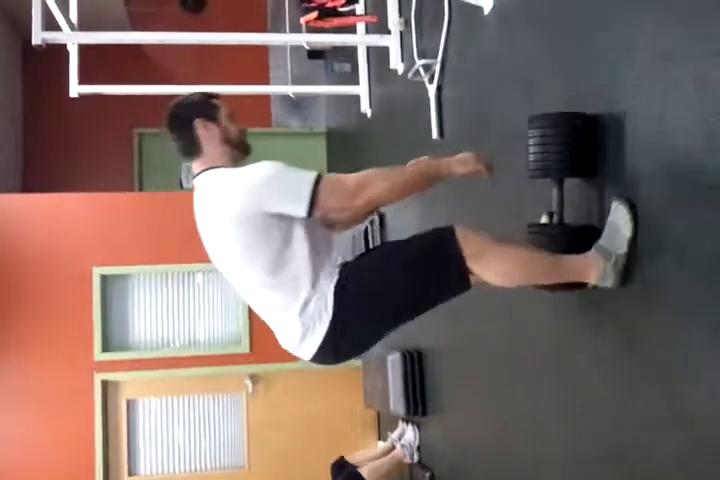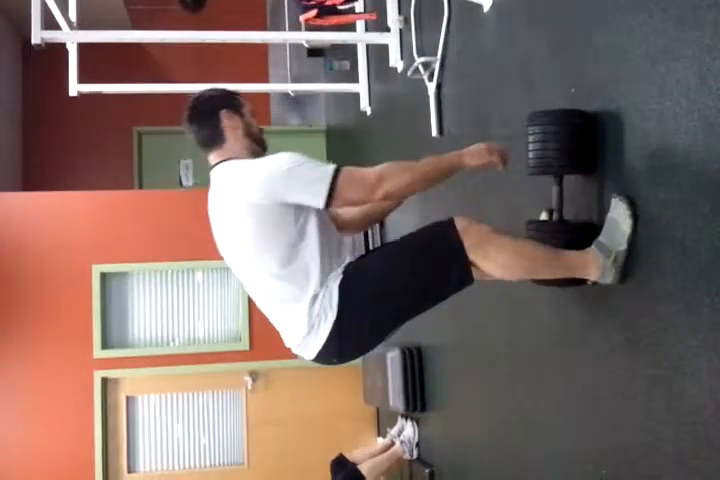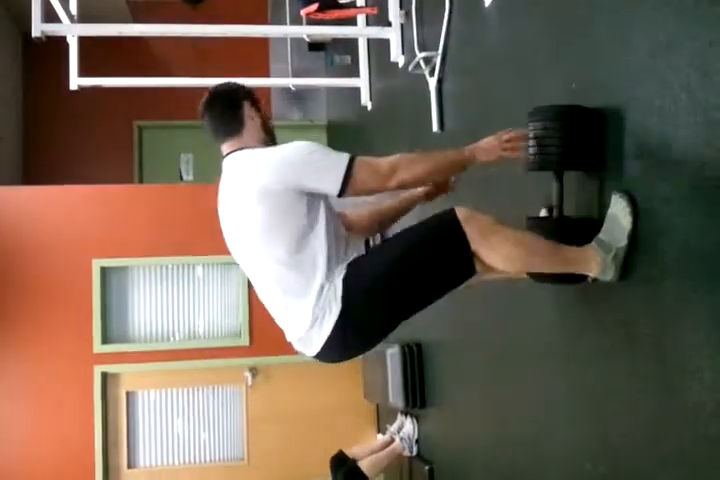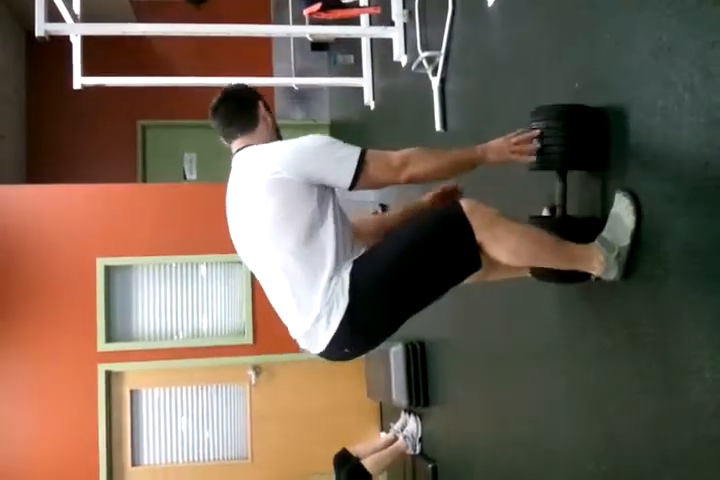
dt=0.1s
person 1, frame 1
left shoulder: (219, 198)
right shoulder: (250, 184)
left elbow: (332, 217)
right elbow: (356, 193)
left wrist: (408, 175)
right wrist: (439, 168)
left hip: (322, 324)
right hip: (333, 321)
left knee: (453, 255)
right knee: (465, 247)
left ankle: (561, 270)
right ankle: (594, 267)
person 1, frame 2
left shoulder: (230, 193)
right shoulder: (268, 173)
left elbow: (340, 221)
right elbow: (374, 184)
left wrist: (403, 186)
right wrist: (459, 160)
left hip: (322, 329)
right hip: (337, 321)
left knee: (456, 258)
right knee: (467, 235)
left ankle: (565, 266)
right ankle: (595, 264)
person 1, frame 3
left shoulder: (238, 186)
right shoulder: (282, 161)
left elbow: (348, 226)
right elbow: (388, 173)
left wrist: (419, 194)
right wrist: (473, 153)
left hip: (325, 327)
right hip: (341, 317)
left knee: (461, 255)
right knee: (469, 226)
left ankle: (563, 264)
right ankle: (595, 260)
person 1, frame 4
left shoulder: (242, 192)
right shoulder: (294, 153)
right elbow: (402, 167)
left wrist: (424, 207)
right wrist: (486, 153)
left hip: (328, 330)
right hip: (347, 315)
left knee: (464, 255)
right knee: (473, 214)
left ankle: (567, 260)
right ankle: (599, 259)
